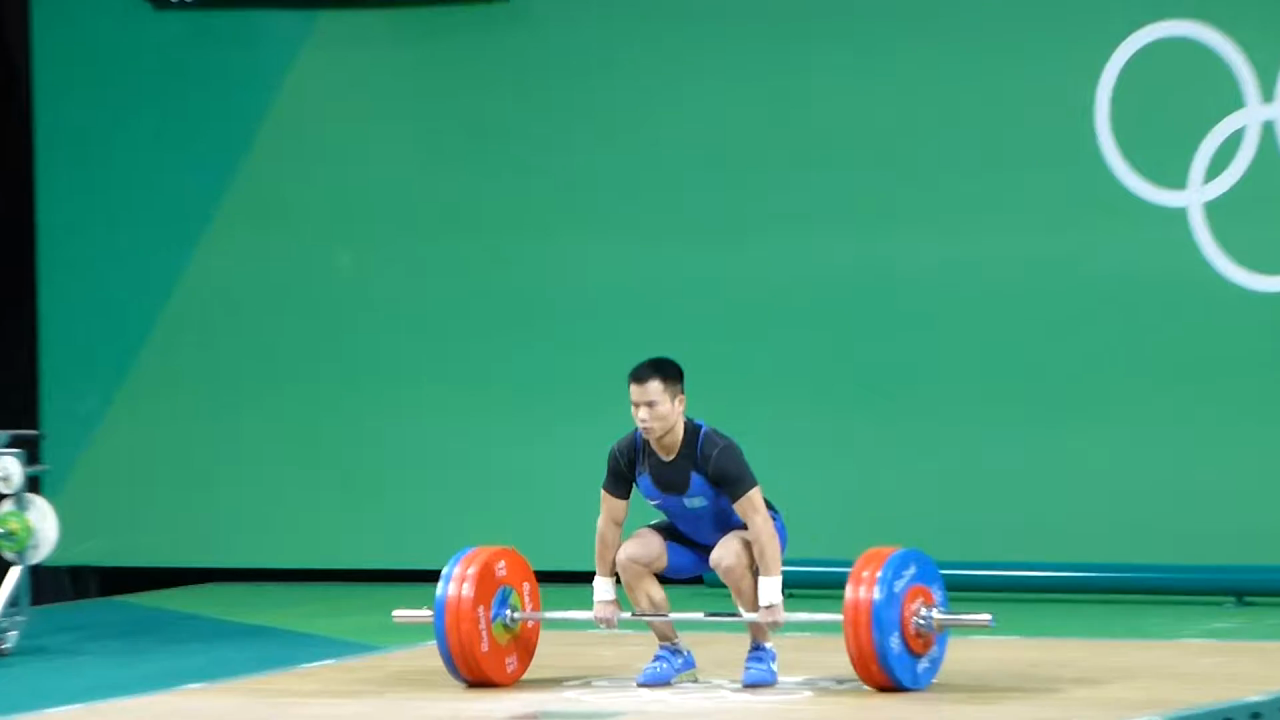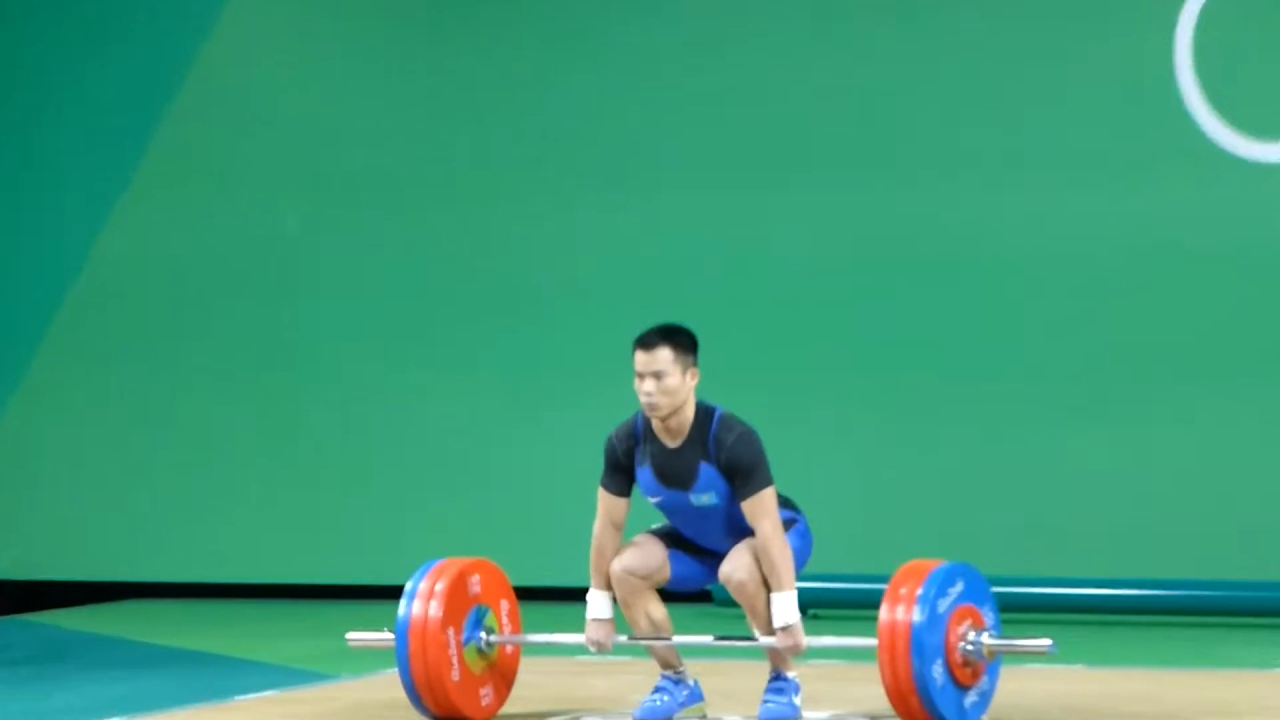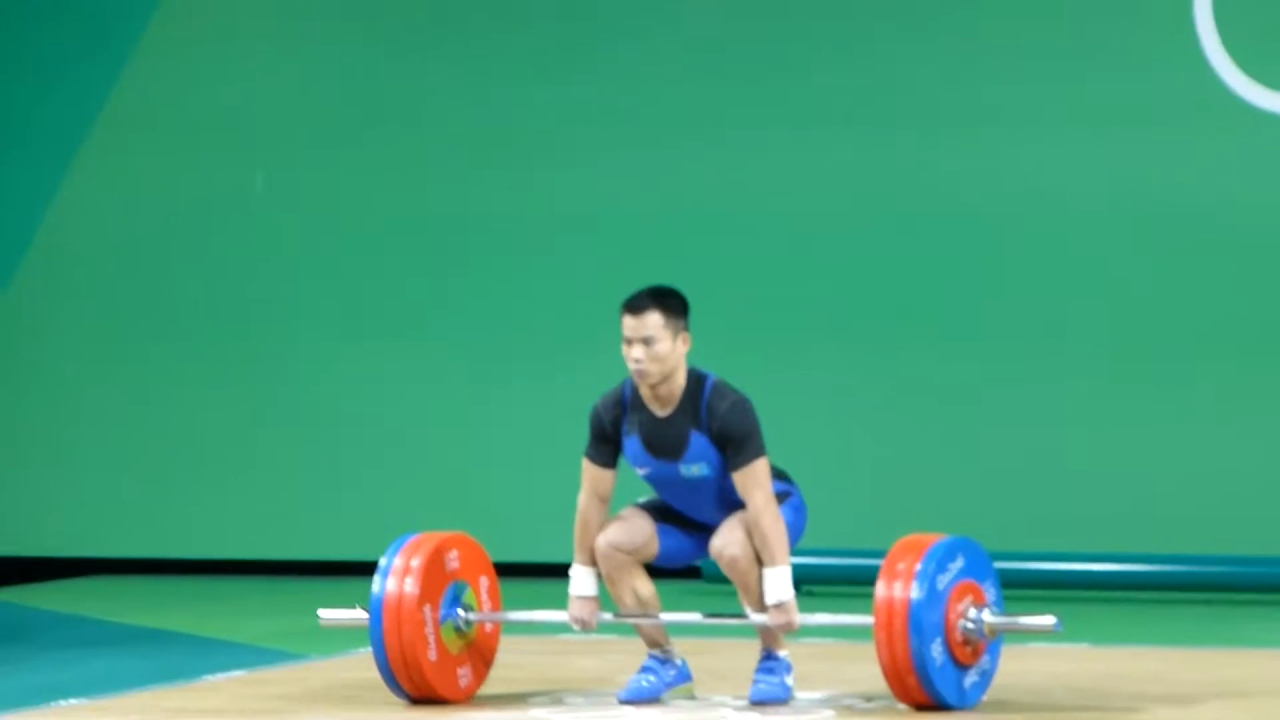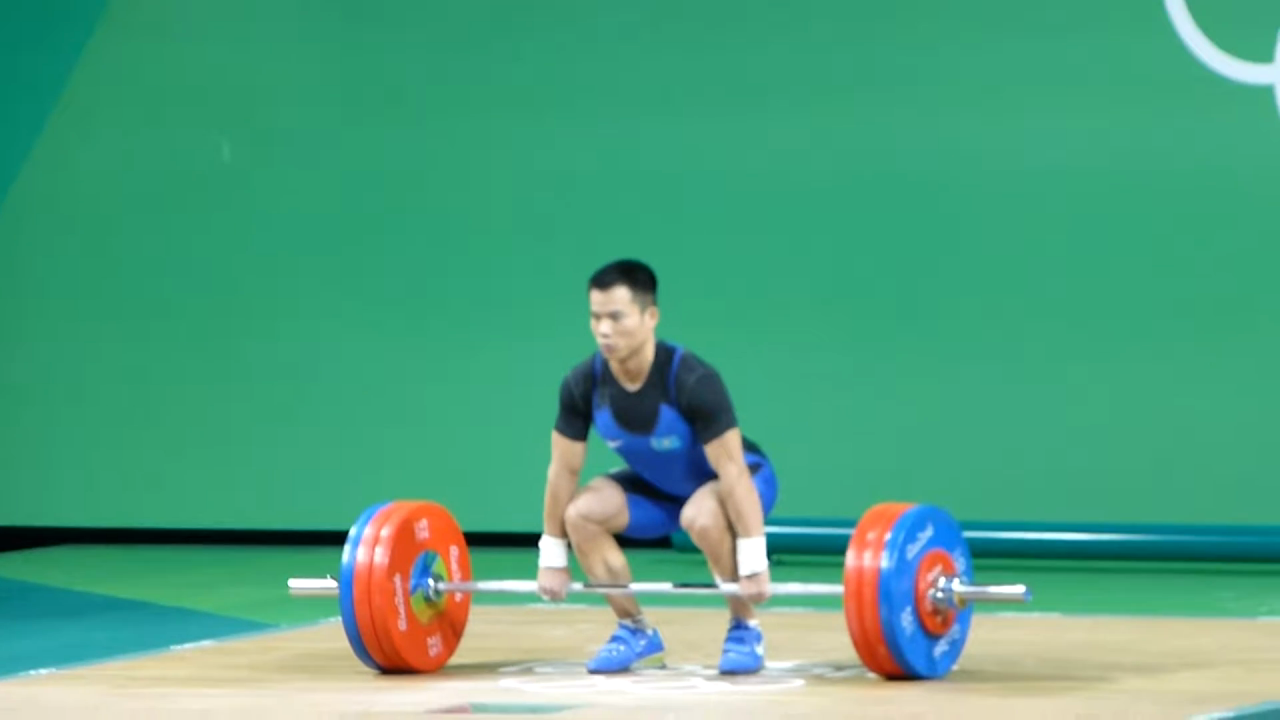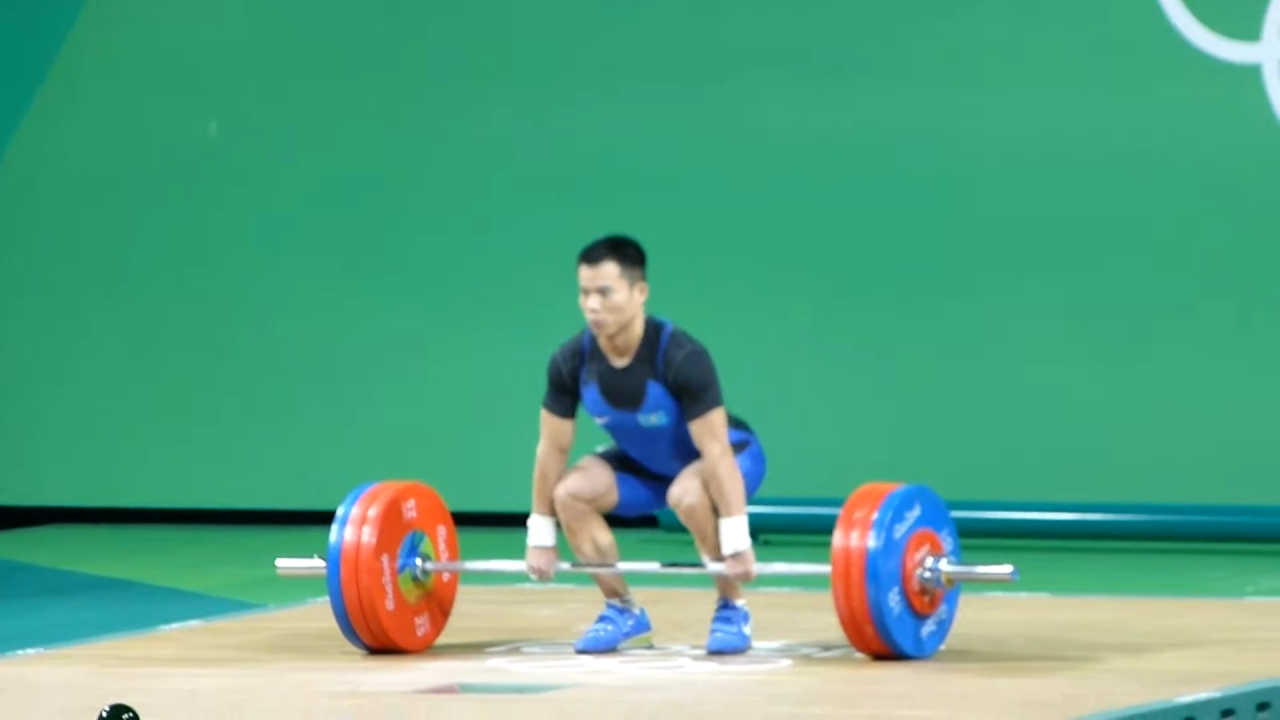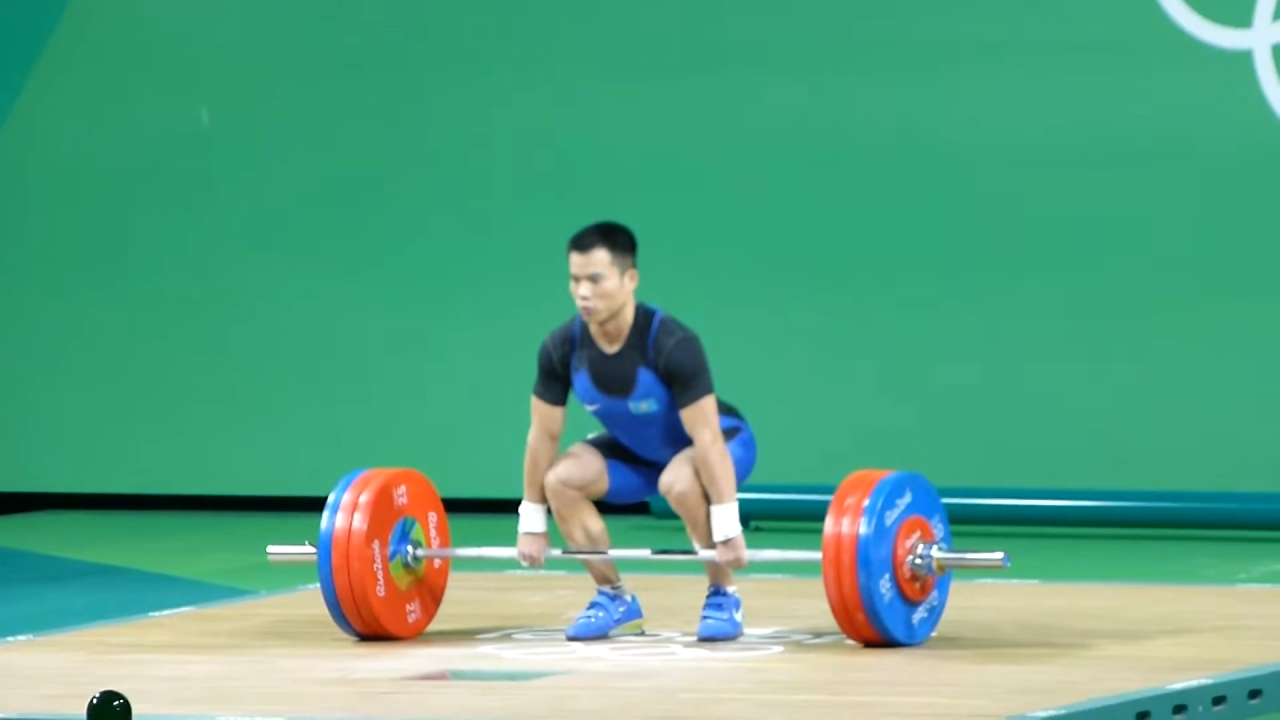
dt=0.2s
person 1, frame 1
left shoulder: (715, 451)
left elbow: (759, 522)
right elbow: (609, 522)
left wrist: (771, 596)
left hip: (746, 530)
right hip: (690, 534)
left knee: (727, 558)
right knee: (629, 556)
person 1, frame 2
left shoulder: (731, 438)
right shoulder: (626, 442)
left elbow: (767, 527)
right elbow: (608, 524)
left wrist: (787, 615)
right wrist: (599, 610)
left hip: (777, 532)
right hip: (699, 539)
left knee: (739, 571)
right knee: (626, 567)
left ankle: (783, 679)
right ankle: (678, 680)
person 1, frame 3
left shoulder: (723, 406)
right shoulder: (613, 410)
left elbow: (759, 502)
right elbow: (593, 498)
left wrist: (780, 592)
right wrist: (582, 587)
left hip: (767, 505)
right hip: (687, 513)
left knee: (732, 547)
right knee: (611, 542)
left ankle: (775, 659)
right ankle: (665, 660)
person 1, frame 4
left shoulder: (692, 379)
right shoulder: (582, 383)
left elbow: (732, 472)
right elbow: (563, 470)
left wrist: (754, 563)
right wrist: (552, 558)
left hip: (739, 476)
right hip: (659, 485)
left knee: (702, 517)
right knee: (582, 513)
left ankle: (745, 629)
right ankle: (637, 631)
person 1, frame 5
left shoulder: (680, 356)
right shoulder: (570, 361)
left elbow: (715, 450)
right elbow: (552, 447)
left wrist: (737, 541)
right wrist: (541, 536)
left hip: (729, 454)
right hip: (647, 461)
left knee: (689, 494)
right knee: (570, 491)
left ankle: (732, 609)
right ankle: (623, 610)
person 1, frame 6
left shoulder: (671, 343)
right shoulder: (561, 347)
left elbow: (706, 438)
right elbow: (543, 434)
left wrist: (728, 528)
right wrist: (532, 522)
left hip: (720, 439)
right hip: (637, 448)
left knee: (679, 481)
right knee: (561, 478)
left ankle: (723, 596)
right ankle: (615, 597)
